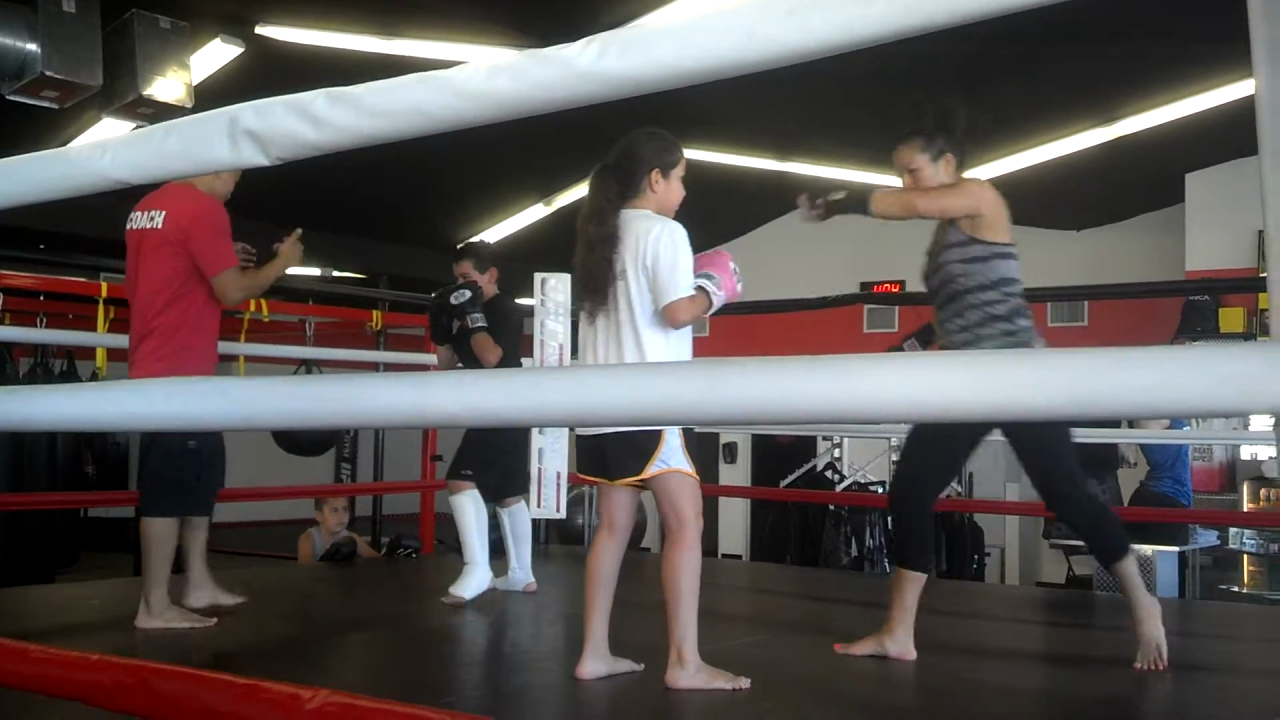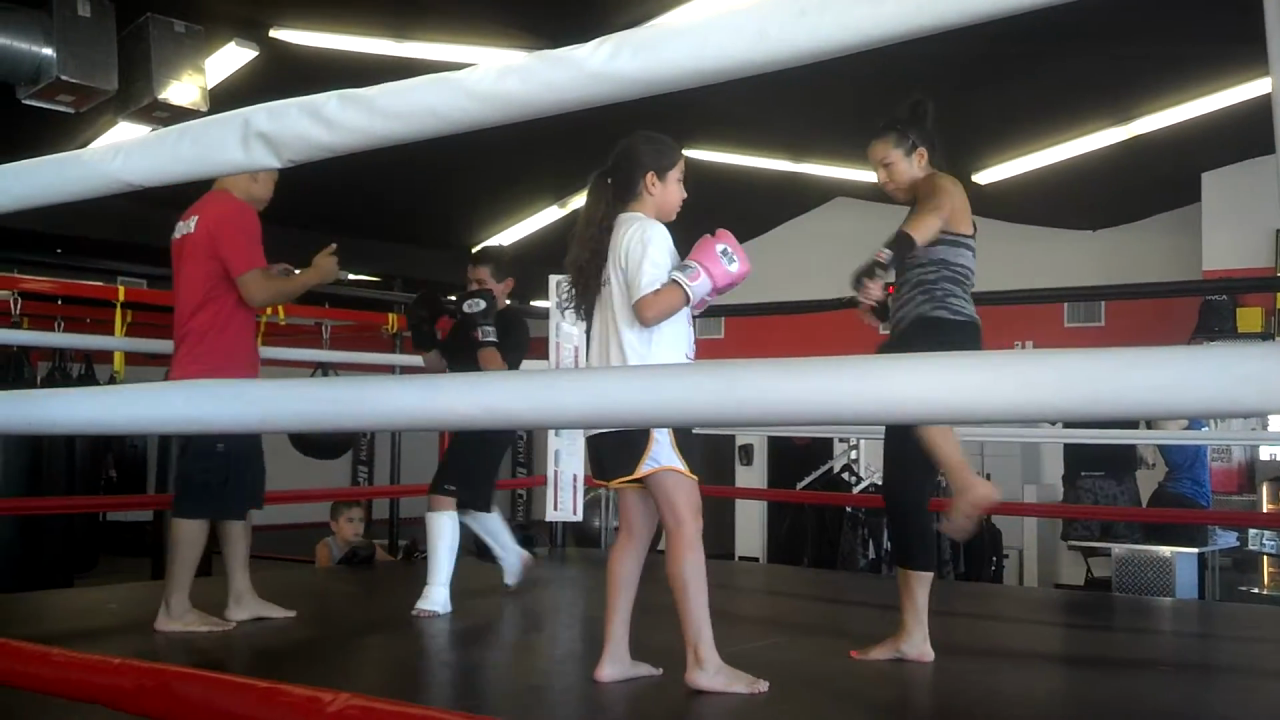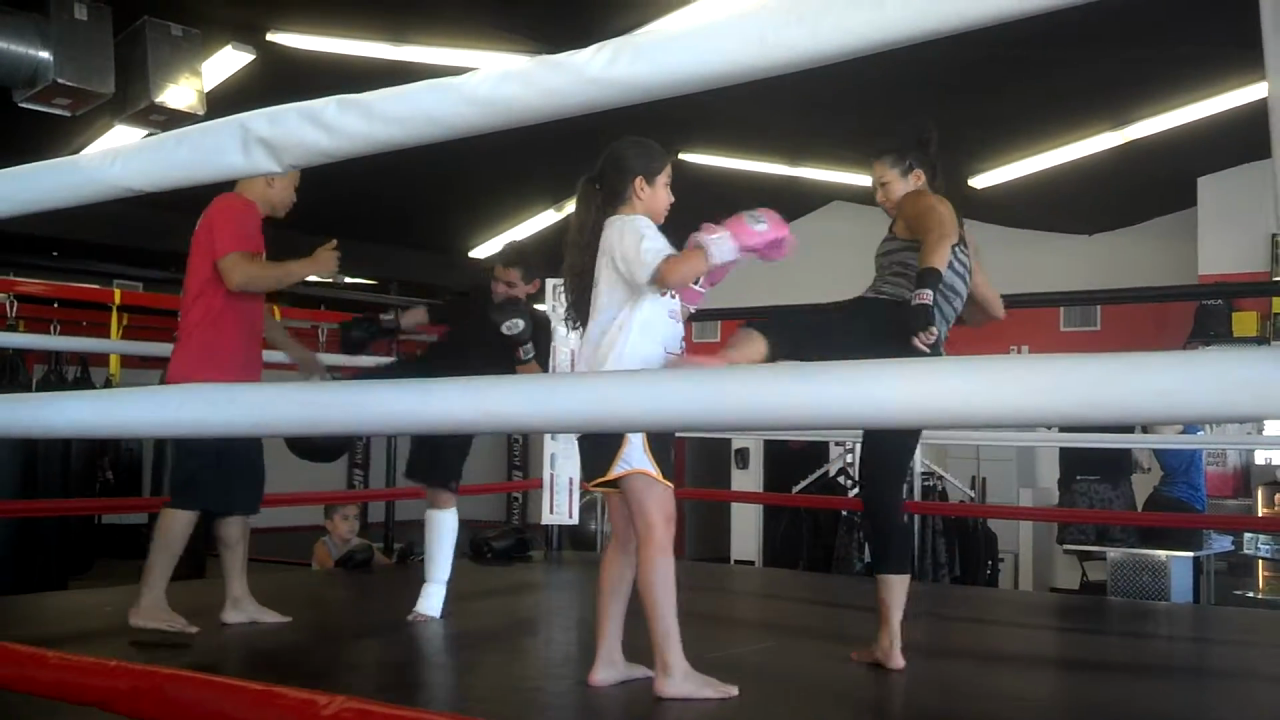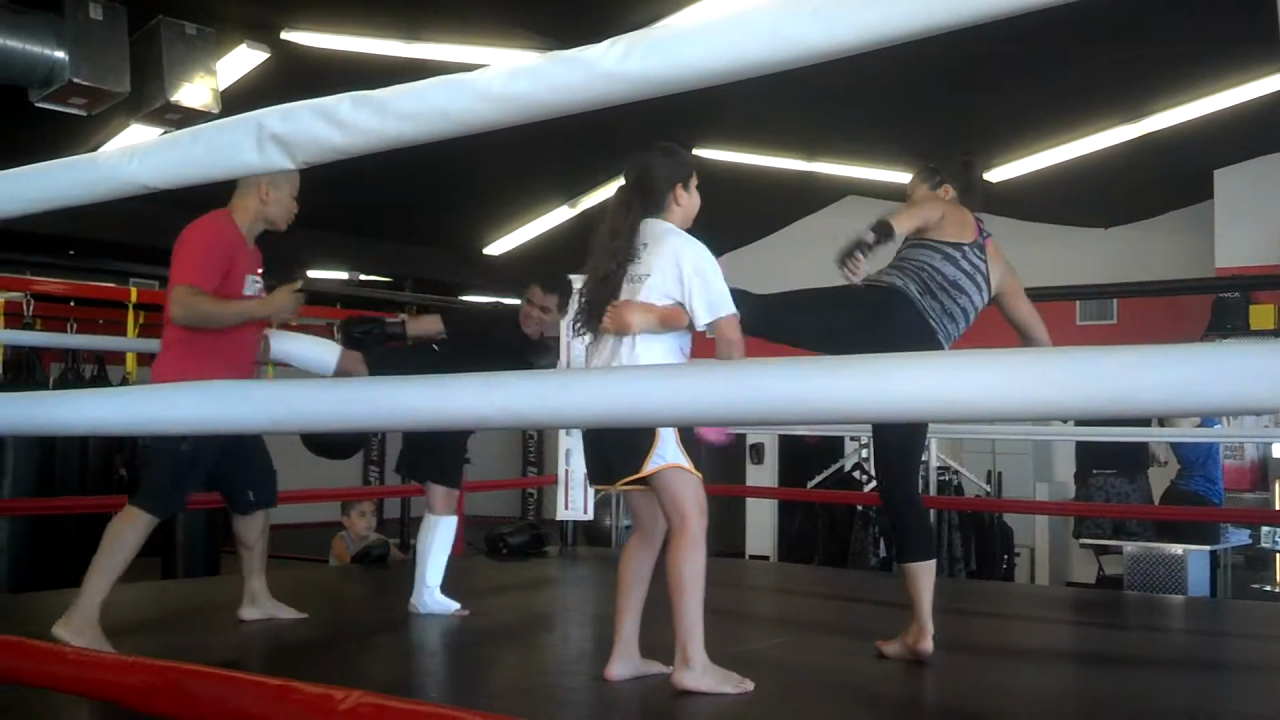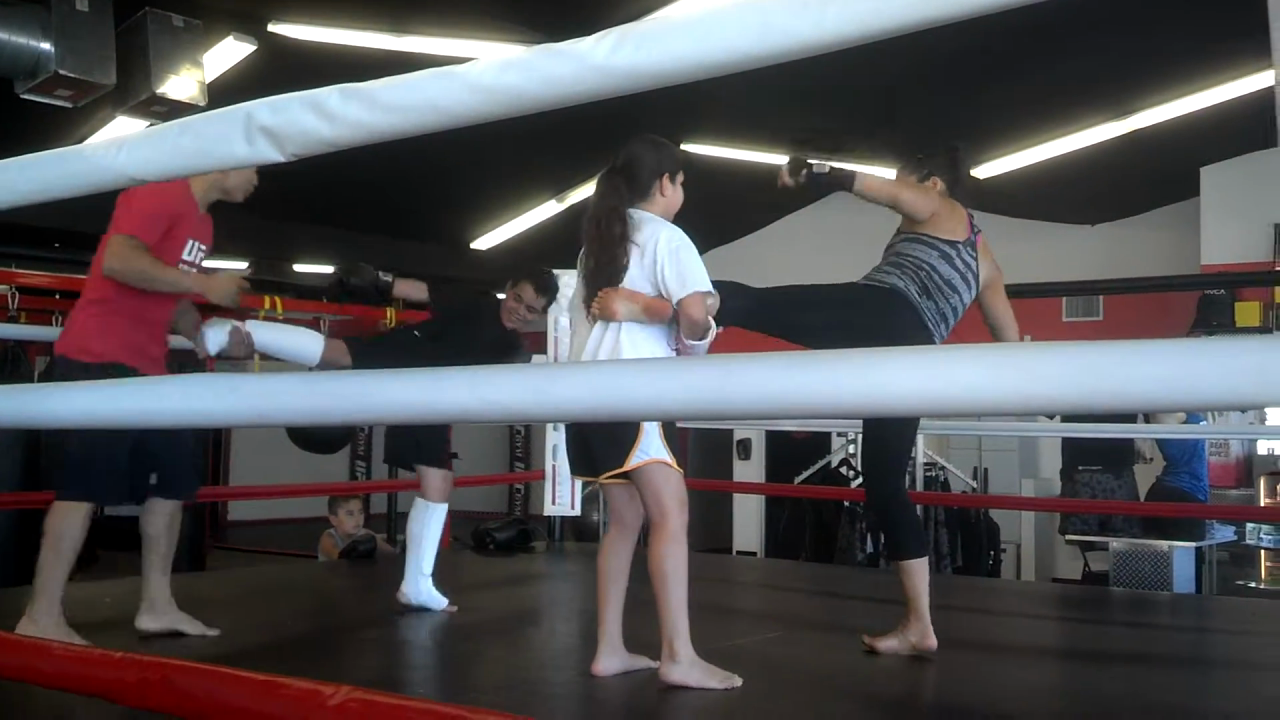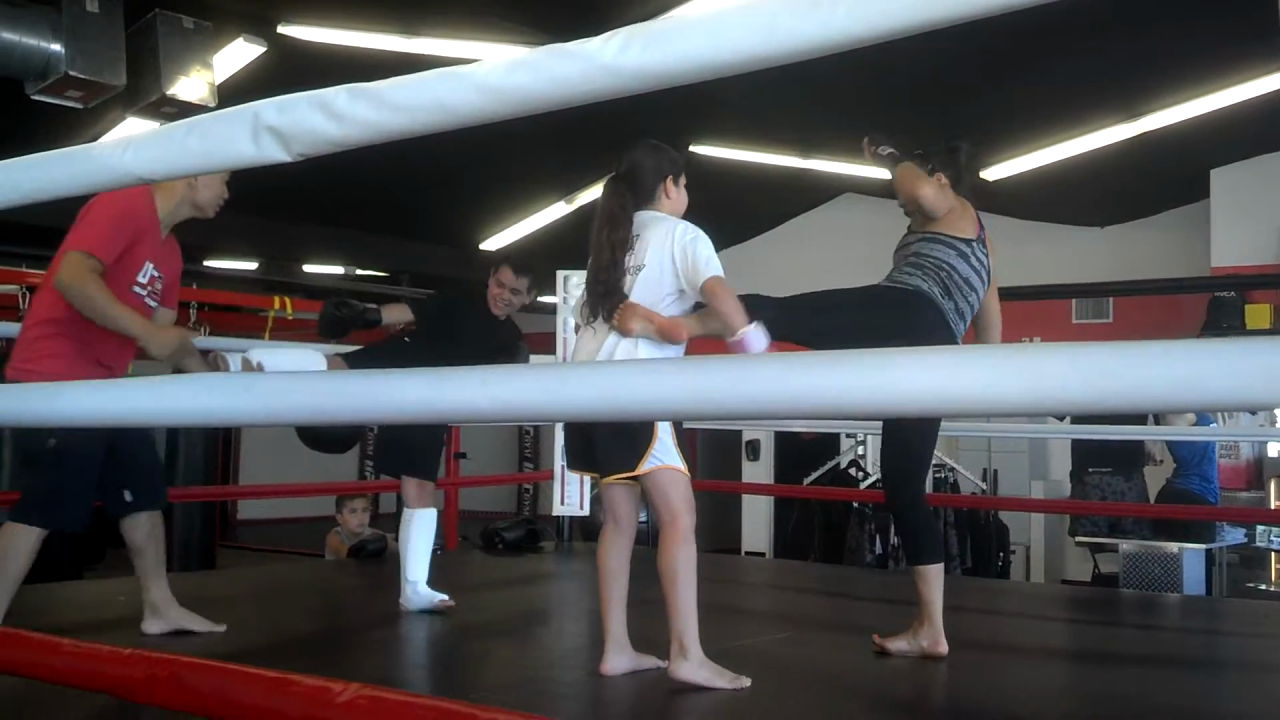
dt=0.3s
person 1, frame 1
left shoulder: (603, 237)
right shoulder: (664, 232)
right elbow: (676, 313)
left wrist: (694, 286)
right wrist: (715, 286)
left knee: (614, 525)
right knee: (685, 525)
left ankle: (595, 652)
right ankle: (685, 661)
person 1, frame 2
left shoulder: (619, 233)
right shoulder: (646, 231)
right elbow: (650, 308)
left wrist: (700, 286)
right wrist: (702, 273)
left knee: (637, 528)
right knee: (685, 523)
left ankle: (615, 655)
right ankle: (704, 661)
person 1, frame 3
left shoulder: (616, 234)
right shoulder: (631, 229)
left elbow: (657, 307)
right elbow: (674, 273)
left wrist: (705, 256)
right wrist: (732, 239)
left hip: (620, 405)
right hip: (623, 404)
left knee: (628, 534)
right knee: (657, 528)
left ankle: (608, 658)
right ankle: (672, 668)
person 1, frame 4
left shoulder: (615, 247)
right shoulder: (686, 249)
right elbow: (726, 334)
left knee: (651, 525)
right knee: (690, 521)
left ankle: (623, 654)
right ankle: (692, 661)
person 1, frame 5
left shoulder: (597, 240)
right shoulder: (666, 236)
right elbow: (693, 311)
right wrist: (694, 341)
left knee: (625, 519)
right knee: (670, 515)
left ankle: (609, 649)
right ankle: (679, 656)
person 1, frame 6
left shoulder: (608, 237)
right shoulder: (678, 234)
right elbow: (718, 293)
right wrist: (756, 345)
left knee: (622, 520)
right knee: (678, 519)
left ankle: (616, 648)
right ankle: (688, 654)
person 2, frame 1
left shoulder: (979, 197)
right shoulder: (943, 232)
left elbow: (899, 204)
left wrist: (835, 202)
left knee: (1064, 493)
right knee: (908, 493)
left ankle: (1143, 605)
right ankle: (897, 634)
person 2, frame 2
left shoulder: (941, 189)
right shoulder: (930, 207)
left elbow: (929, 222)
left wrist: (878, 264)
right wrist: (889, 299)
left hip: (942, 330)
right hip: (941, 353)
right knee: (902, 490)
left ankle: (966, 479)
right ankle: (911, 636)
person 2, frame 3
left shoulder: (927, 203)
right shoulder: (960, 240)
left elbow: (935, 247)
right elbow: (994, 309)
left wrist: (922, 300)
left hip: (879, 326)
right hip: (914, 361)
left knee: (772, 330)
right knee: (884, 496)
left ankle: (721, 364)
right ankle: (889, 640)
person 2, frame 4
left shoulder: (944, 212)
right shoulder: (999, 264)
left elbow: (909, 215)
right elbow: (1041, 341)
left wrist: (867, 241)
left hip: (883, 311)
right hip: (919, 348)
left knee: (759, 309)
right knee: (899, 488)
left ankle: (662, 315)
right ankle: (921, 628)
person 2, frame 5
left shoulder: (935, 206)
right shoulder: (984, 260)
left elbow: (887, 191)
right elbow: (1011, 343)
left wrist: (816, 173)
left hip: (876, 311)
right hip: (911, 348)
left knee: (750, 302)
right knee: (886, 485)
left ankle: (647, 305)
right ankle: (918, 627)
person 2, frame 6
left shoulder: (948, 205)
right shoulder: (978, 246)
left elbow: (923, 190)
right elbow: (991, 338)
left wrist: (889, 155)
left hip: (902, 313)
right hip: (937, 351)
left knee: (773, 309)
right knee: (905, 487)
left ankle: (670, 325)
right ankle: (930, 630)
person 3, frame 1
left shoulder: (145, 208)
right shoulder: (203, 210)
right elbow: (233, 292)
left wrist: (221, 261)
right wrist: (282, 263)
left hip: (154, 369)
right hip: (180, 374)
left knee: (193, 479)
right knee: (171, 489)
left ankle: (198, 583)
right ankle: (155, 606)
person 3, frame 2
left shoulder: (195, 217)
right shoulder: (234, 213)
right elbow: (256, 294)
left wrist: (272, 278)
right wrist: (315, 274)
left hip: (212, 377)
right hip: (215, 380)
left knee: (235, 489)
right knee: (201, 496)
left ankle: (242, 597)
right ankle: (174, 609)
person 3, frame 3
left shoulder: (235, 216)
right shoulder: (235, 209)
right elbow: (240, 277)
left wrist: (293, 348)
right wrist: (310, 266)
left hip: (227, 379)
right hip: (209, 378)
left knee: (235, 491)
right knee: (195, 491)
left ankle: (237, 600)
right ankle: (149, 601)
person 3, frame 4
left shoulder: (248, 249)
right shoulder: (209, 234)
right elbow: (182, 309)
right wrist: (265, 306)
left knee: (253, 495)
right knee: (156, 499)
left ankle: (257, 597)
right ankle: (79, 618)
person 3, frame 5
left shoulder: (201, 220)
right shoulder: (162, 193)
right elbow: (115, 261)
left wrist: (220, 341)
right wrist: (203, 284)
left hip: (143, 365)
right hip: (99, 356)
left knee: (172, 475)
right knee: (83, 484)
left ankle: (157, 606)
right ankle: (41, 616)
person 3, frame 6
left shoulder: (168, 251)
right shoulder: (125, 206)
left elbow: (167, 332)
right elbow: (69, 274)
right wrist: (142, 330)
left hip: (102, 384)
right hip: (50, 376)
left knee: (142, 485)
right knee: (44, 506)
left ankle: (160, 607)
person 4, frame 1
left shoulder: (505, 311)
right shoulder: (474, 315)
left elbow: (491, 357)
right elbow: (447, 364)
left wrist: (473, 314)
right wrist: (441, 326)
left knee: (461, 483)
right knee: (509, 495)
left ankle: (477, 570)
right ankle: (521, 574)
person 4, frame 2
left shoulder: (515, 322)
right shoulder: (472, 316)
left elbow: (494, 371)
right elbow: (436, 362)
left wrist: (482, 325)
right wrist: (424, 331)
left hip: (487, 427)
left knee: (443, 498)
right knee: (471, 504)
left ankle: (437, 593)
right ankle: (512, 555)
person 4, frame 3
left shoulder: (536, 326)
right shoulder: (476, 301)
right elbow: (428, 314)
left wrist: (522, 341)
right wrist: (383, 323)
right hip: (419, 377)
left knee: (442, 495)
left ankle: (433, 592)
person 4, frame 4
left shoulder: (544, 355)
right shoulder: (494, 317)
right elbow: (439, 325)
right wrist: (389, 327)
right hip: (424, 371)
left knee: (443, 500)
right knee: (355, 362)
left ankle: (426, 593)
person 4, frame 5
left shoulder: (512, 351)
right shoulder: (476, 304)
right elbow: (423, 293)
right wrist: (379, 282)
right hip: (402, 358)
left knee: (439, 484)
right knee: (334, 354)
left ankle: (416, 583)
right ankle: (240, 333)
person 4, frame 6
left shoulder: (510, 341)
right shoulder: (462, 300)
right elbow: (411, 311)
right wrist: (368, 314)
right hip: (397, 367)
left knee: (420, 491)
right knee: (333, 368)
left ankle: (414, 588)
right ankle: (245, 363)
